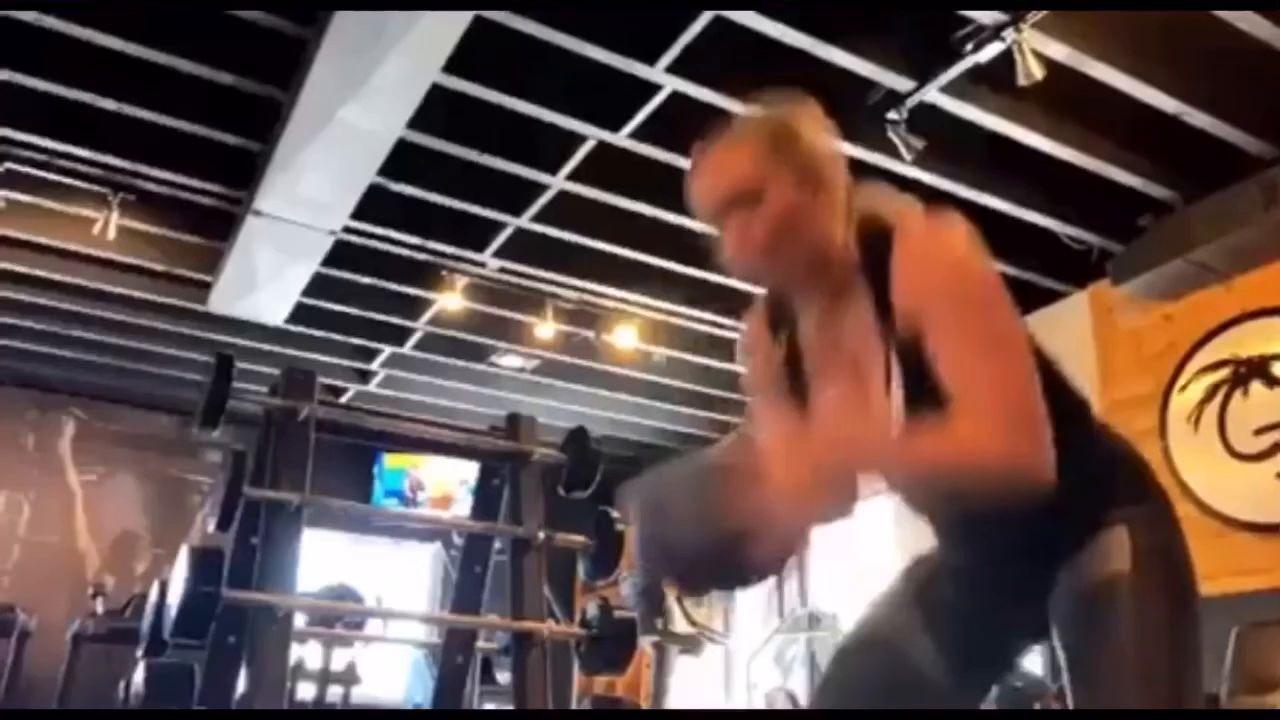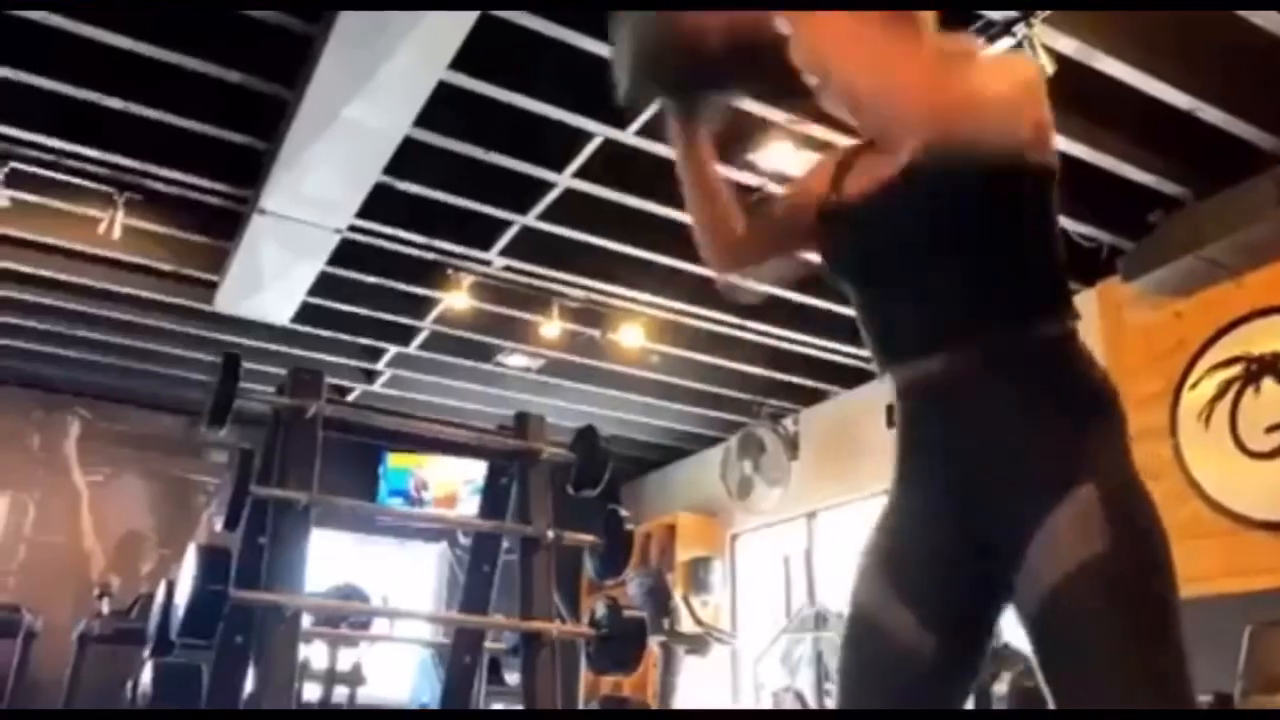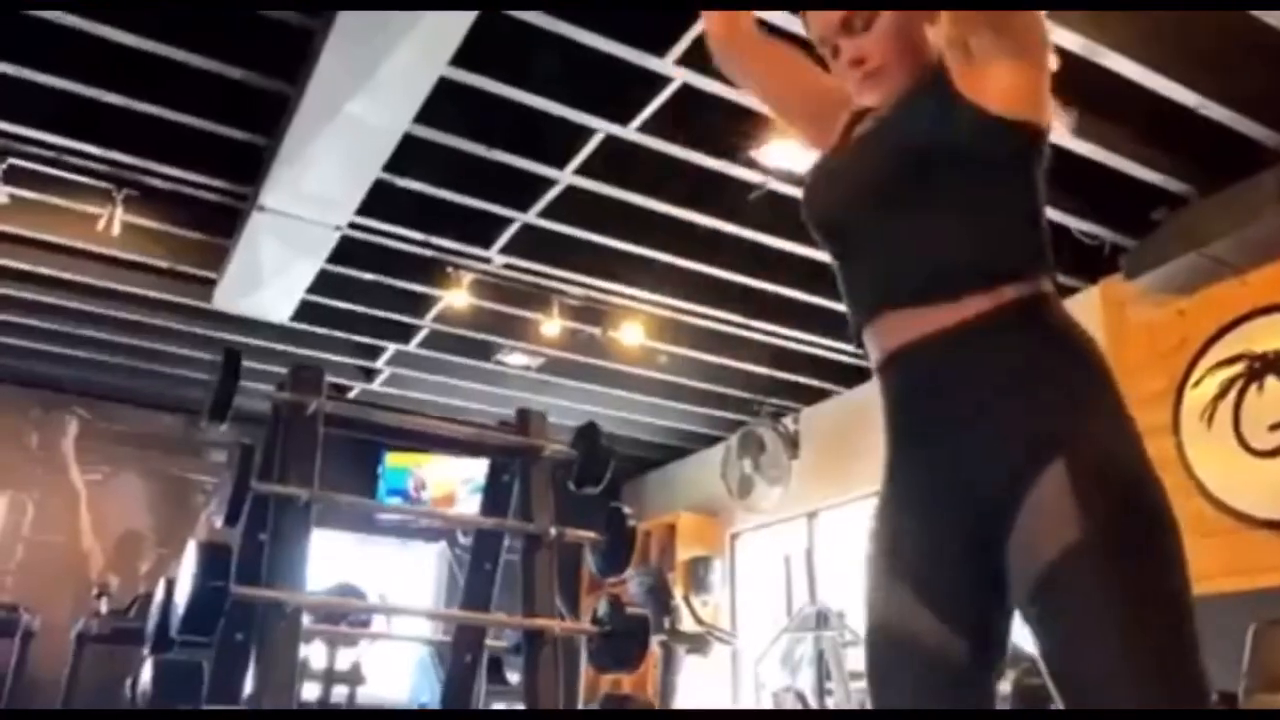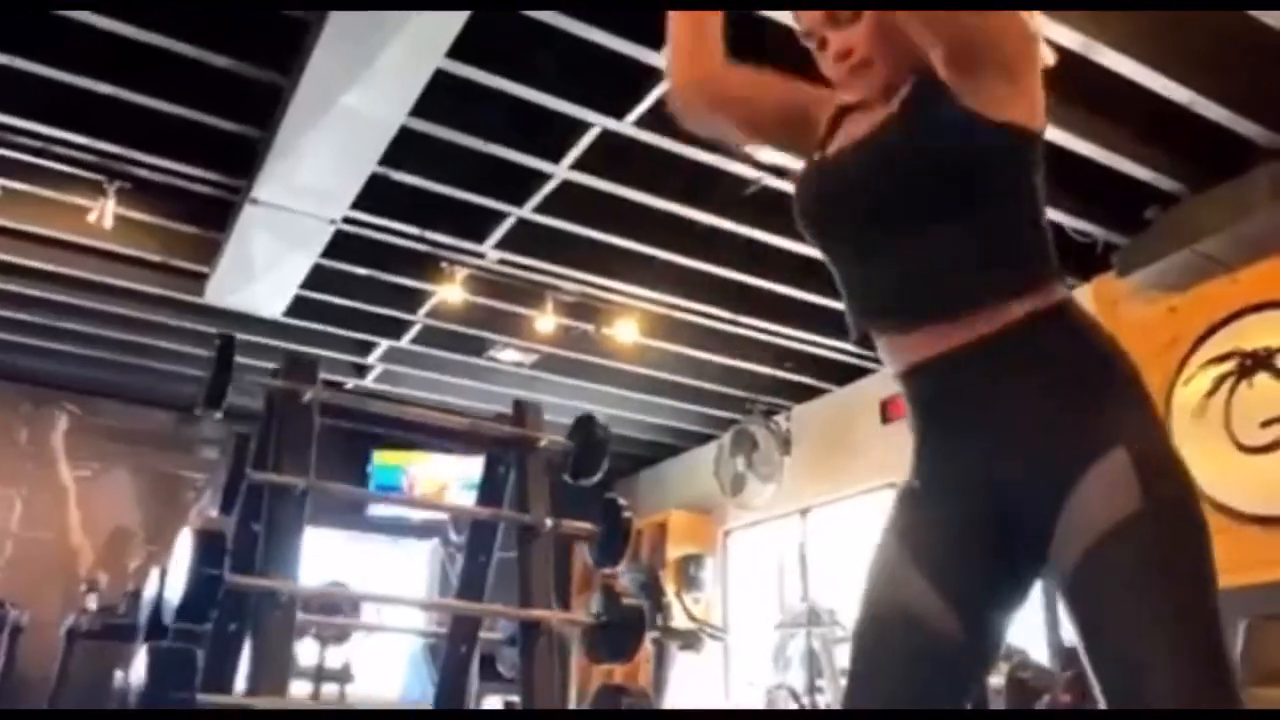
dt=0.2s
person 1, frame 1
left shoulder: (931, 254)
right shoulder: (766, 341)
left elbow: (1021, 455)
right elbow: (810, 491)
left wrist: (830, 453)
left hip: (1092, 527)
right hip: (979, 556)
person 1, frame 2
left shoulder: (1000, 86)
right shoulder: (841, 172)
left elbow: (956, 115)
right elbow: (737, 260)
left wrist: (805, 25)
right wrist: (690, 143)
left hip: (1045, 441)
right hip: (933, 469)
left knee: (1128, 695)
right knee: (879, 698)
person 1, frame 3
left shoulder: (996, 60)
right shoulder: (842, 126)
right elbow: (730, 38)
left hip: (1041, 407)
right hip: (924, 448)
left knee: (1150, 698)
right knee: (914, 695)
person 1, frame 4
left shoulder: (978, 64)
right shoulder: (826, 129)
right elbow: (696, 87)
left hip: (1067, 405)
right hip: (951, 451)
left knee: (1185, 700)
right knee: (884, 698)
